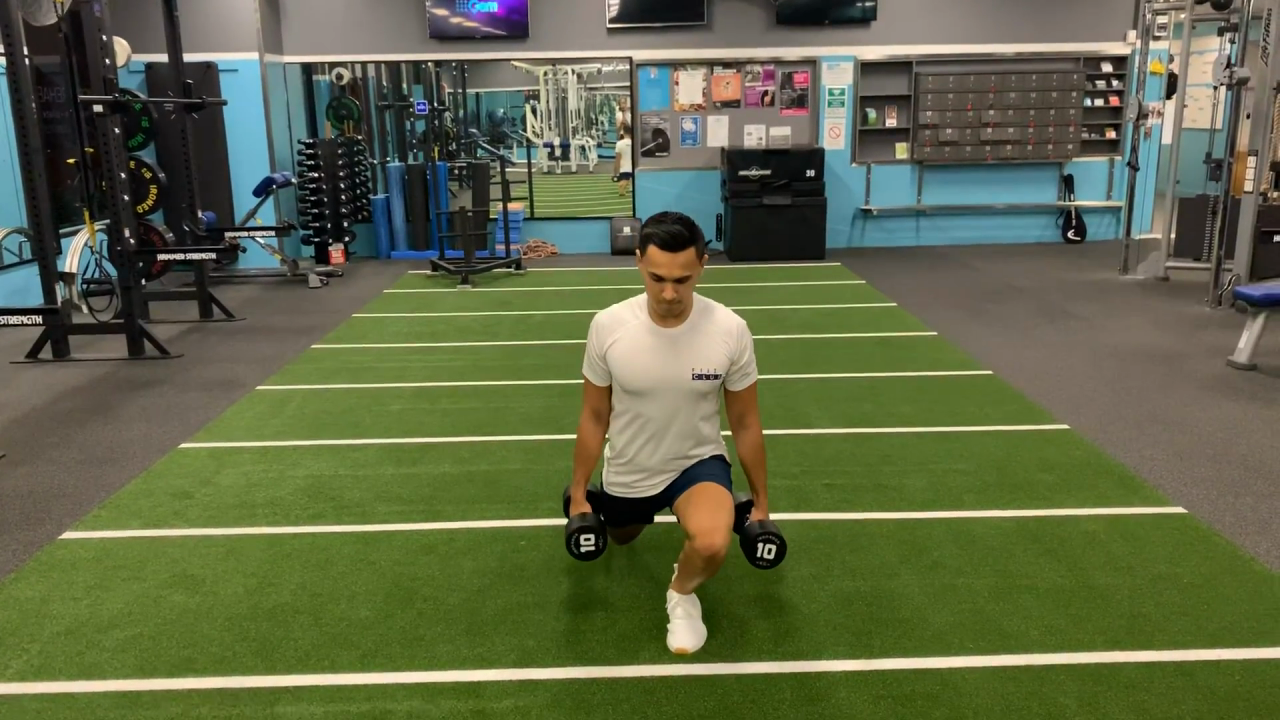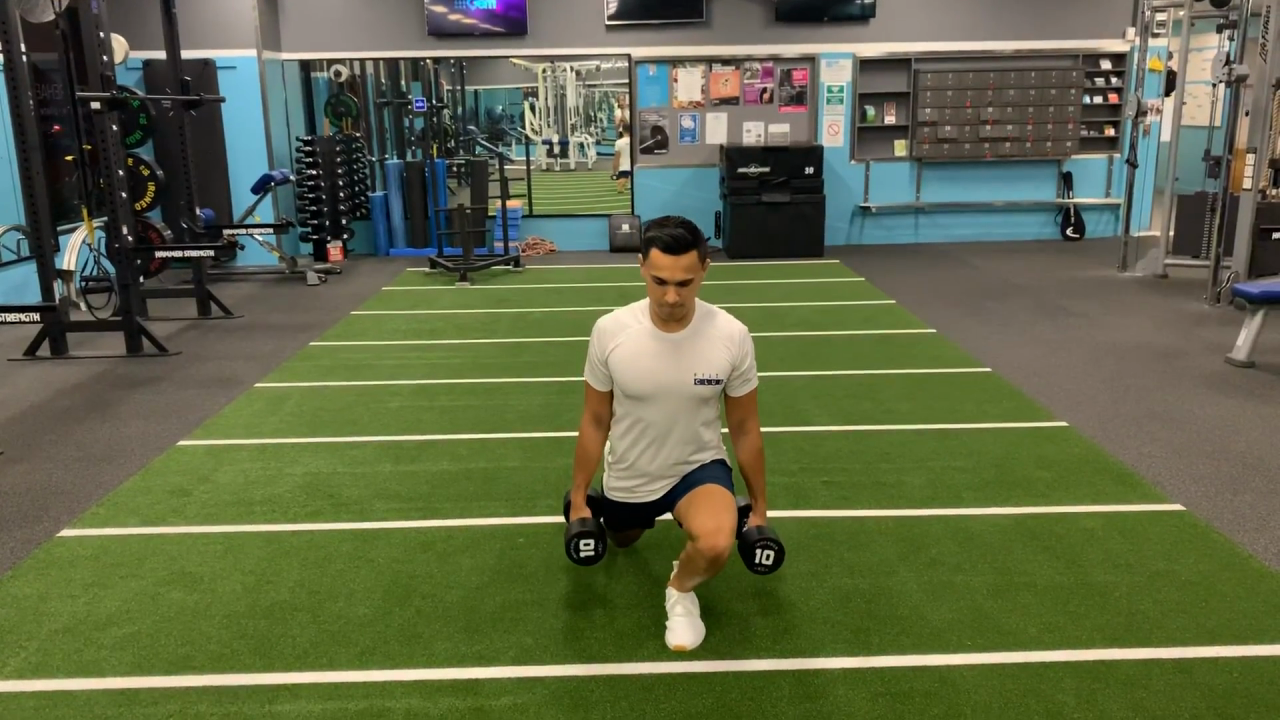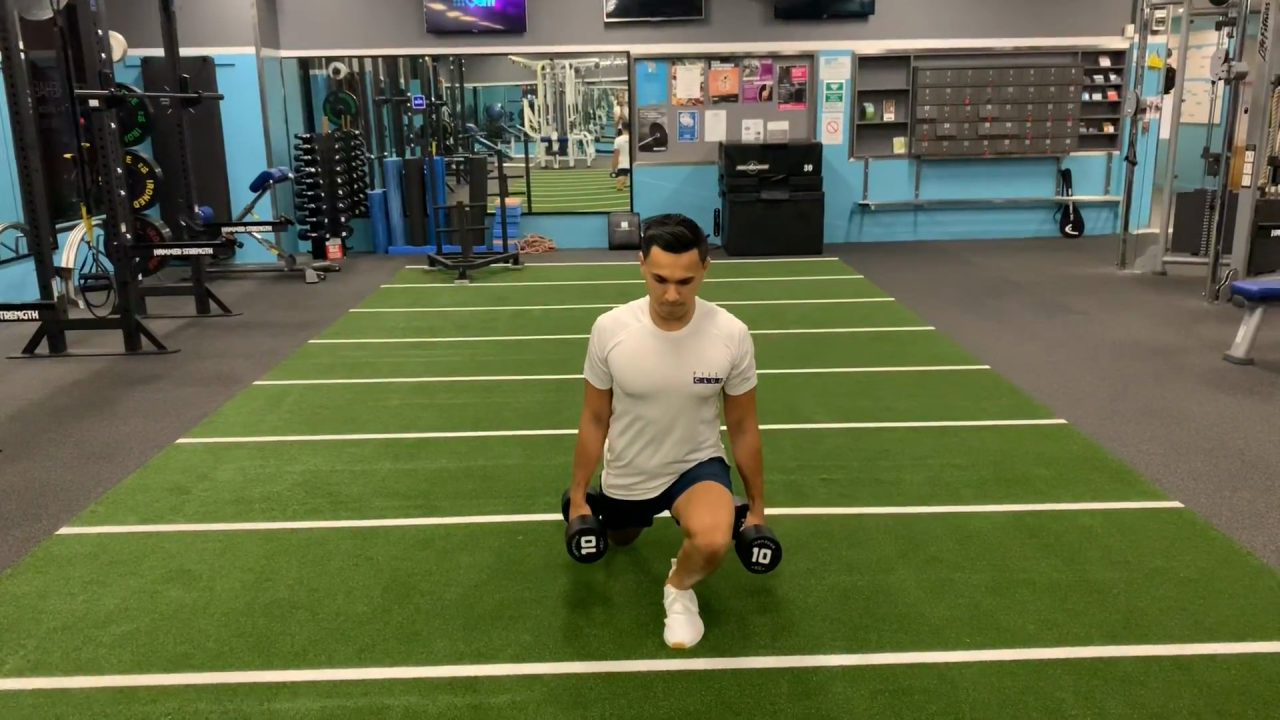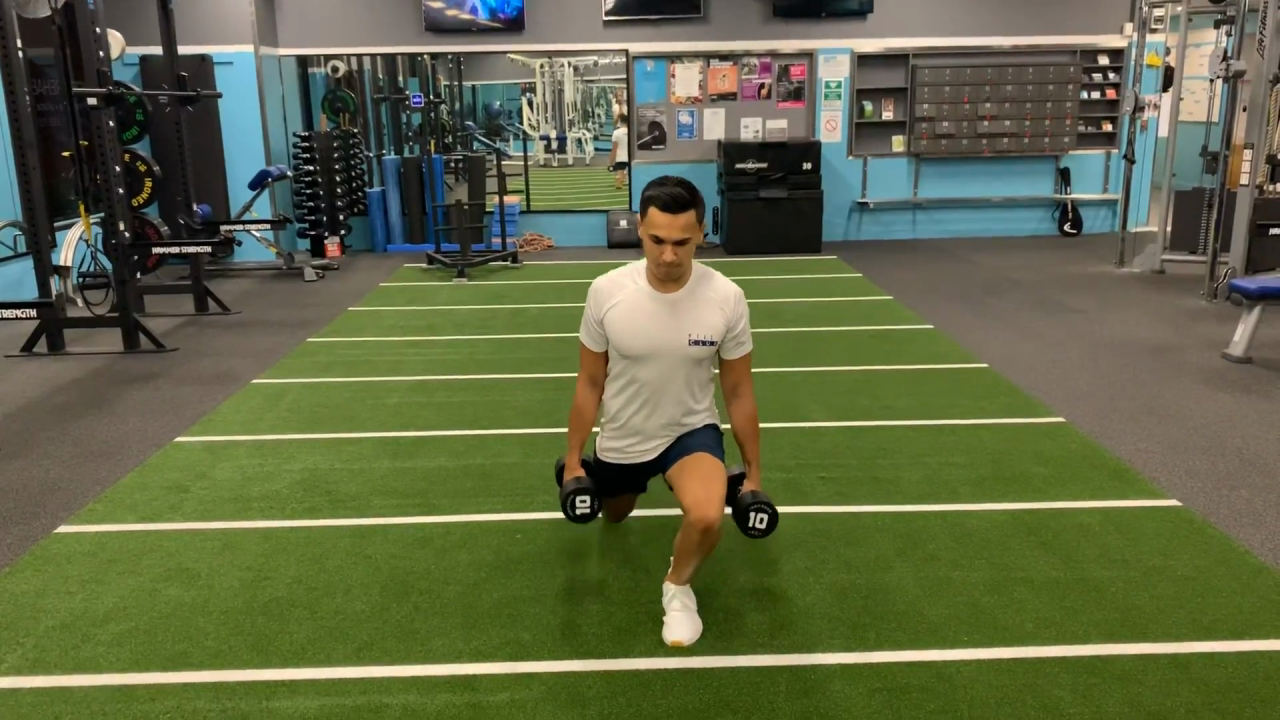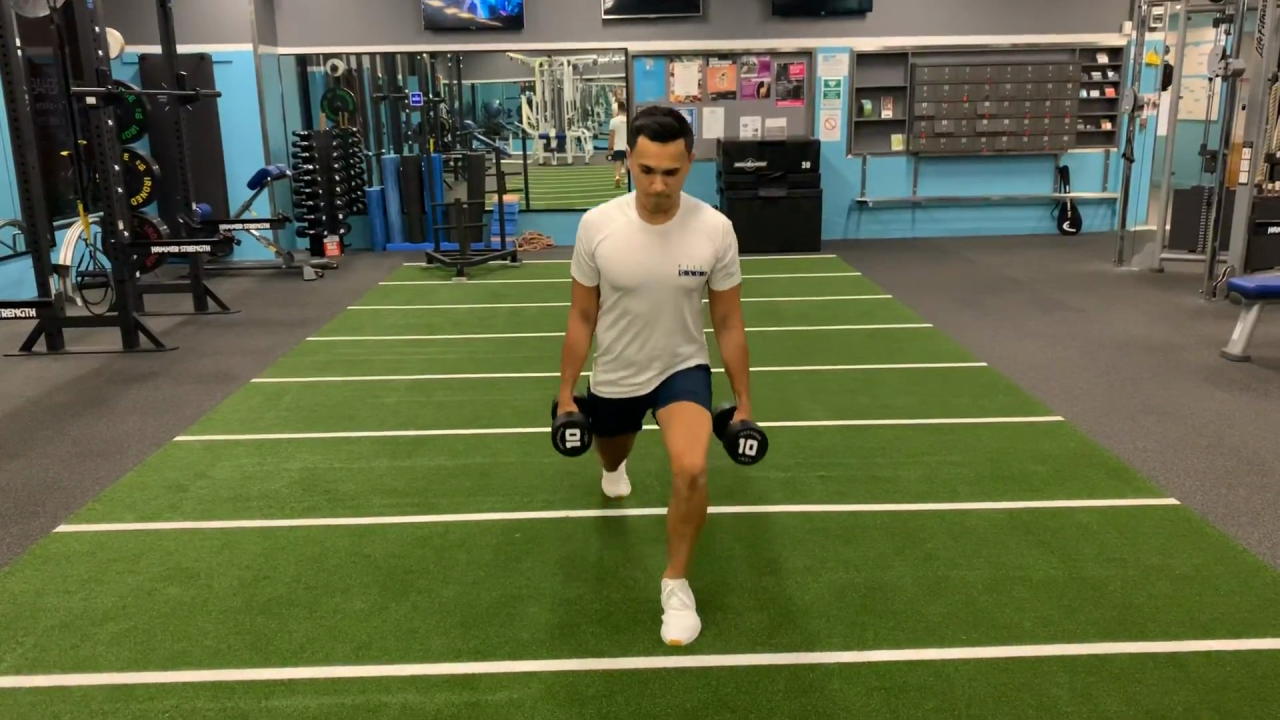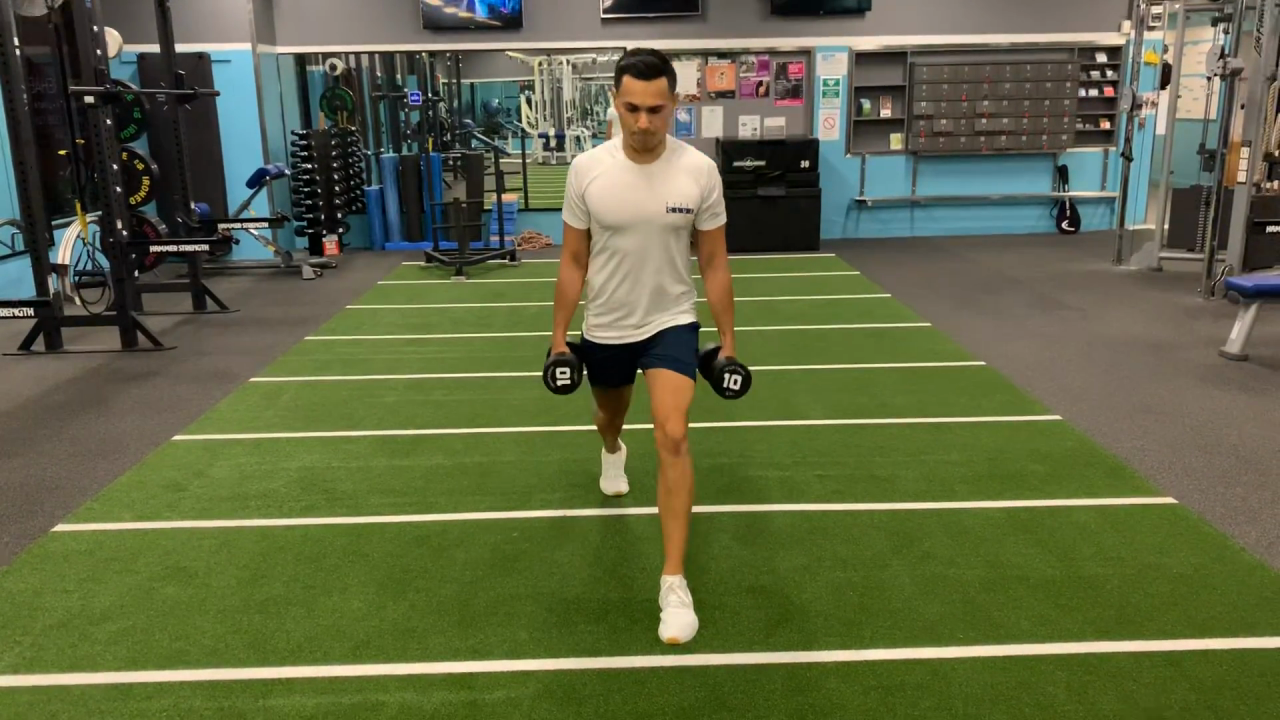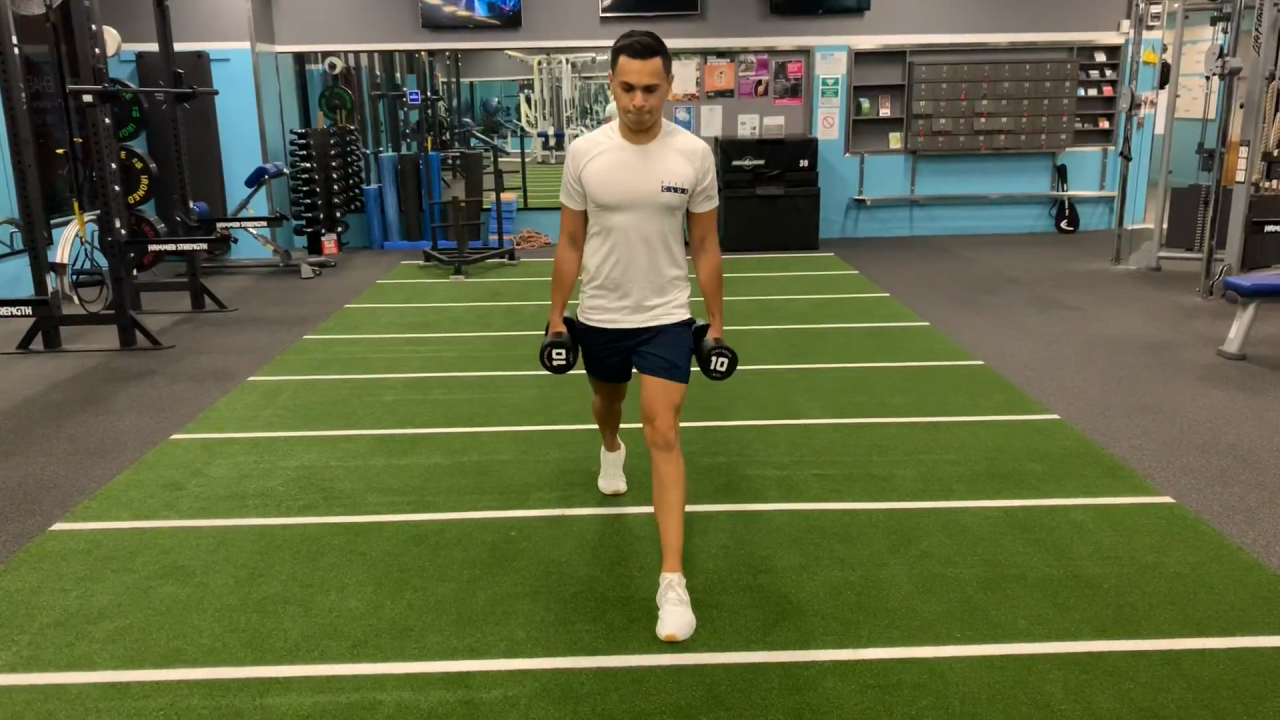
dt=0.3s
person 1, frame 1
left shoulder: (731, 330)
right shoulder: (608, 326)
left elbow: (745, 423)
right elbow: (594, 416)
left wrist: (760, 501)
right wrist: (578, 493)
left hip: (698, 462)
right hip: (628, 472)
left knee: (712, 544)
right knee: (622, 538)
left ankle: (681, 592)
right ankle: (637, 513)
person 1, frame 2
left shoulder: (732, 336)
right shoulder: (610, 331)
left elbow: (745, 428)
right elbow: (595, 421)
left wrist: (759, 506)
right wrist: (578, 498)
left hip: (699, 466)
right hip: (628, 477)
left knee: (716, 544)
right knee: (622, 541)
left ankle: (681, 589)
right ankle: (645, 515)
person 1, frame 3
left shoulder: (731, 335)
right shoulder: (610, 329)
left elbow: (743, 428)
right elbow: (595, 420)
left wrist: (757, 505)
right wrist: (578, 495)
left hip: (697, 465)
right hip: (627, 475)
left knee: (713, 540)
right knee: (620, 540)
left ankle: (680, 587)
right ankle: (640, 512)
person 1, frame 4
left shoulder: (726, 297)
right shoulder: (606, 292)
left elbow: (739, 391)
right elbow: (590, 382)
left wrist: (753, 472)
right wrist: (573, 459)
left hip: (692, 429)
right hip: (622, 441)
left knee: (706, 516)
right knee: (615, 516)
left ankle: (678, 584)
right ankle: (627, 488)
person 1, frame 5
left shoulder: (715, 229)
right shoulder: (597, 225)
left elbow: (729, 324)
right elbow: (581, 317)
left wrist: (743, 402)
right wrist: (565, 392)
left hip: (683, 368)
right hip: (614, 377)
left knee: (691, 469)
right knee: (610, 459)
left ankle: (676, 582)
right ankle: (616, 466)
person 1, frame 6
left shoulder: (699, 170)
right shoulder: (587, 169)
left elbow: (715, 264)
right elbow: (574, 262)
left wrist: (728, 340)
right wrist: (558, 336)
left hip: (672, 323)
right hip: (605, 329)
left knee: (671, 438)
right knee: (609, 413)
left ankle: (673, 580)
right ankle: (612, 449)
person 1, frame 7
left shoulder: (693, 153)
right shoulder: (584, 151)
left elbow: (706, 246)
right elbow: (571, 243)
left wrist: (717, 321)
right wrist: (556, 315)
left hip: (666, 317)
right hip: (601, 316)
left knee: (663, 436)
right knee: (607, 402)
left ankle: (673, 579)
right ankle: (610, 449)
